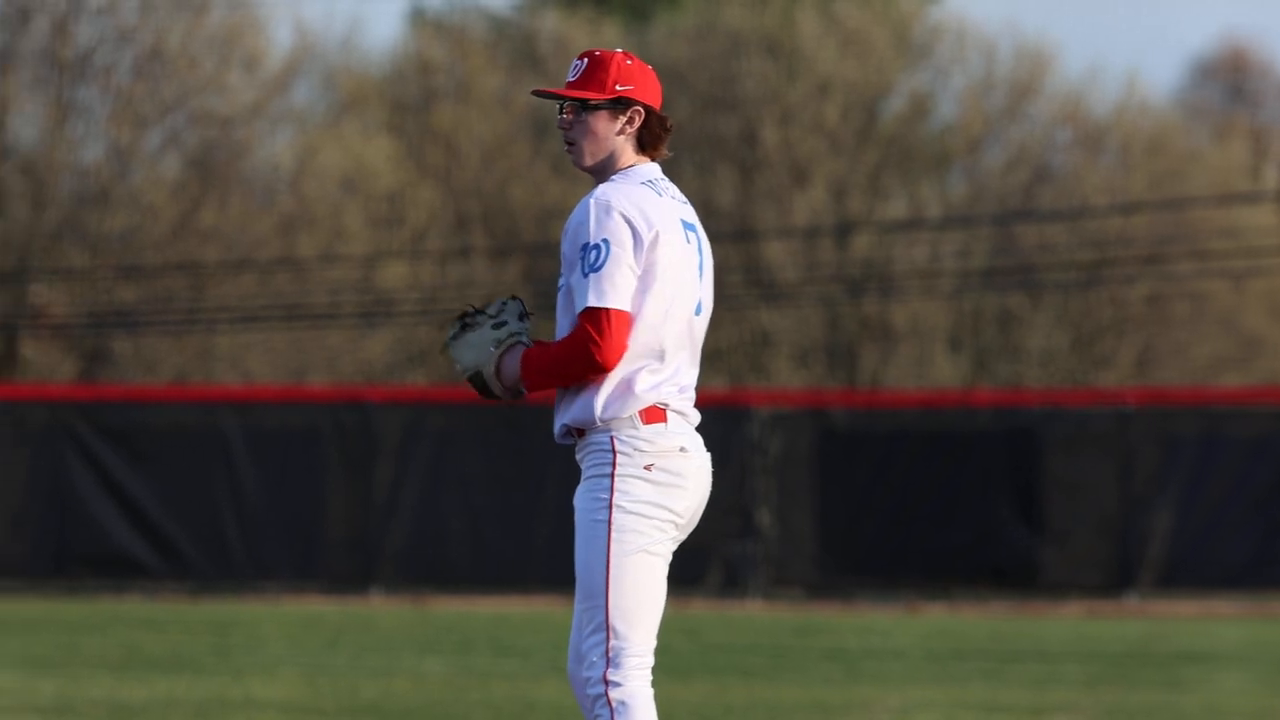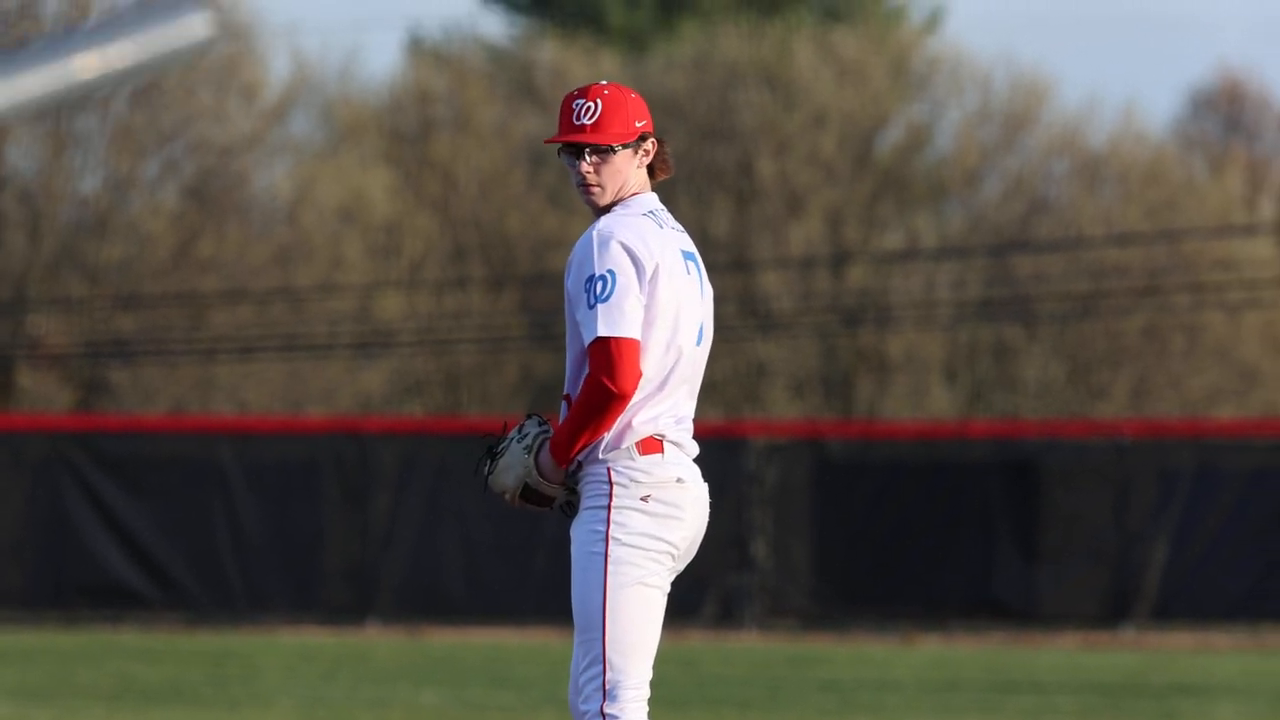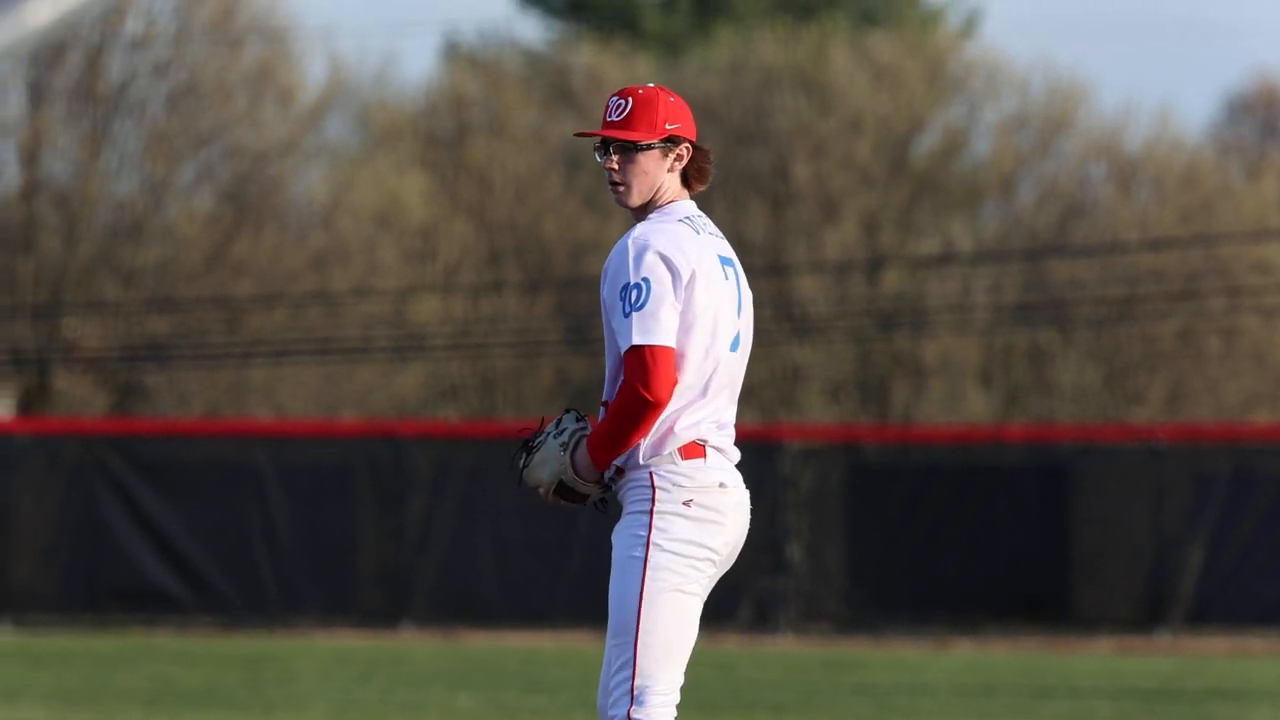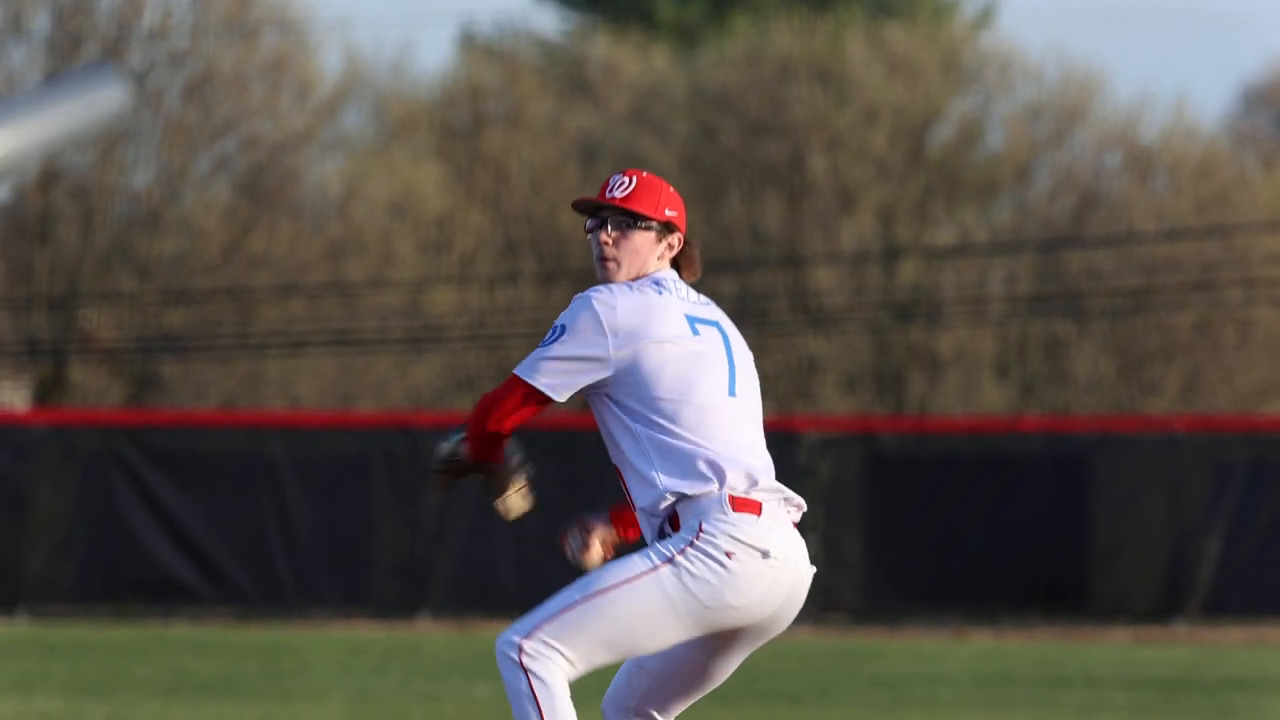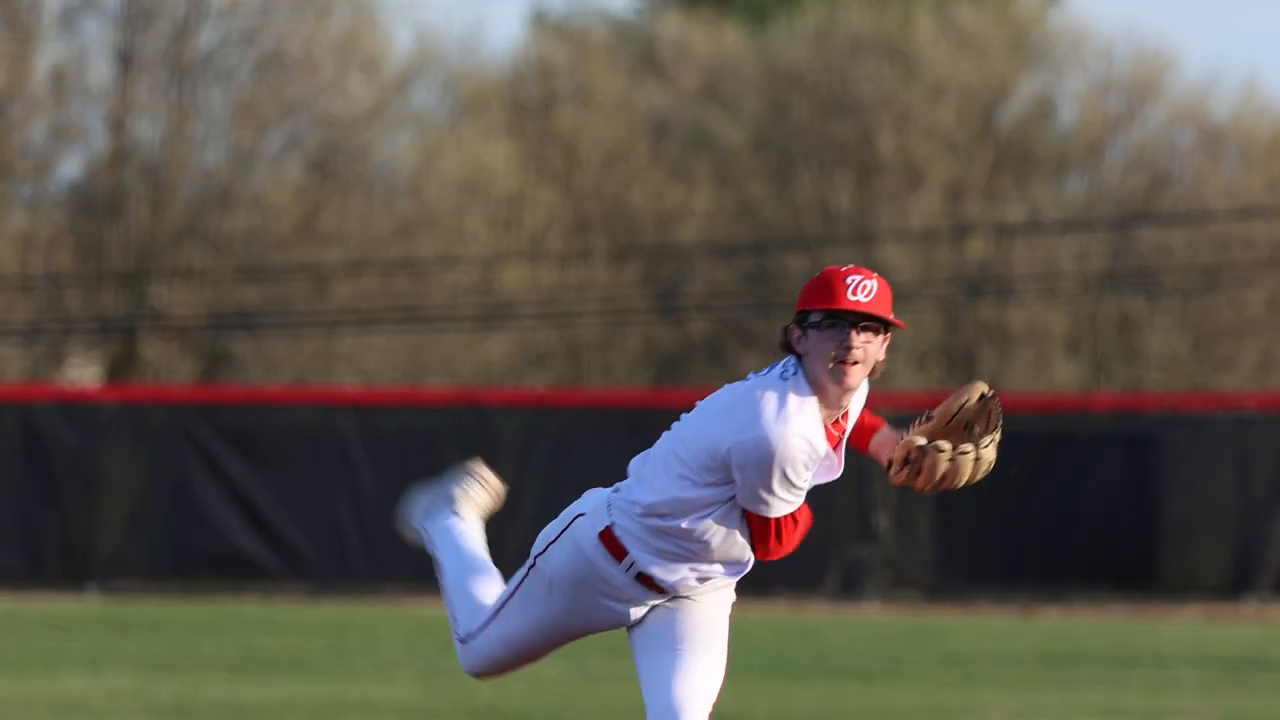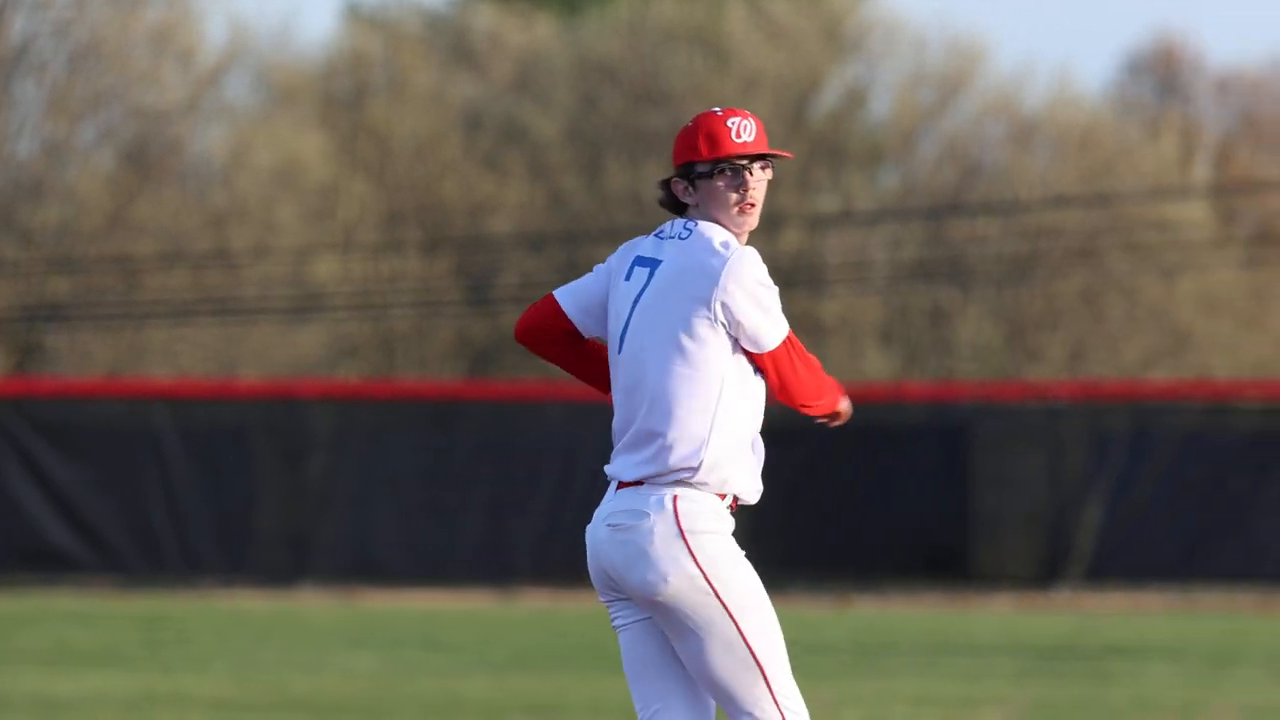
dt=0.7s
person 1, frame 1
left shoulder: (609, 206)
right shoulder: (676, 207)
left elbow: (600, 347)
left wrist: (522, 367)
right wrist: (540, 351)
left hip: (630, 456)
right hip: (676, 449)
right knee: (594, 665)
person 1, frame 2
left shoulder: (609, 239)
right shoulder: (677, 239)
left elbow: (614, 377)
left wrist: (557, 453)
right wrist: (570, 445)
left hip: (629, 486)
right hip: (676, 480)
person 1, frame 3
left shoulder: (646, 246)
right shoulder: (716, 245)
left elbow: (650, 385)
left wrist: (593, 453)
right wrist: (608, 442)
left hip: (671, 495)
right hip: (716, 491)
person 1, frame 4
left shoulder: (606, 310)
right shoulder: (713, 325)
left elbow: (500, 409)
left wrist: (482, 450)
right wrist: (616, 526)
left hip: (730, 558)
left knee: (523, 652)
person 1, frame 5
left shoulder: (848, 389)
right shoulder: (781, 426)
right elbow: (772, 541)
left wrist: (881, 438)
right wrist: (806, 502)
right hip: (608, 563)
right knee: (483, 650)
right ankle: (454, 511)
person 1, frame 6
left shoulder: (640, 257)
right shoulder: (730, 263)
left elbow: (534, 329)
right elbow: (797, 386)
right wrist: (833, 396)
left hip: (619, 529)
right hip: (685, 532)
